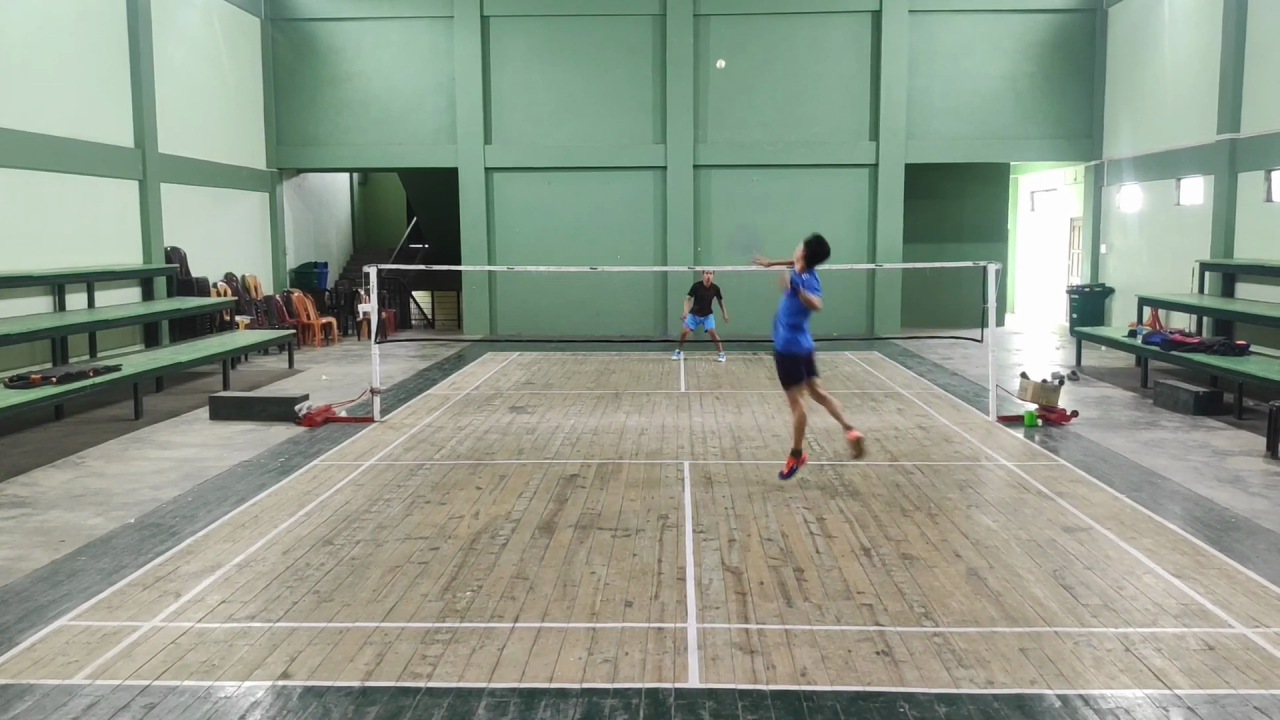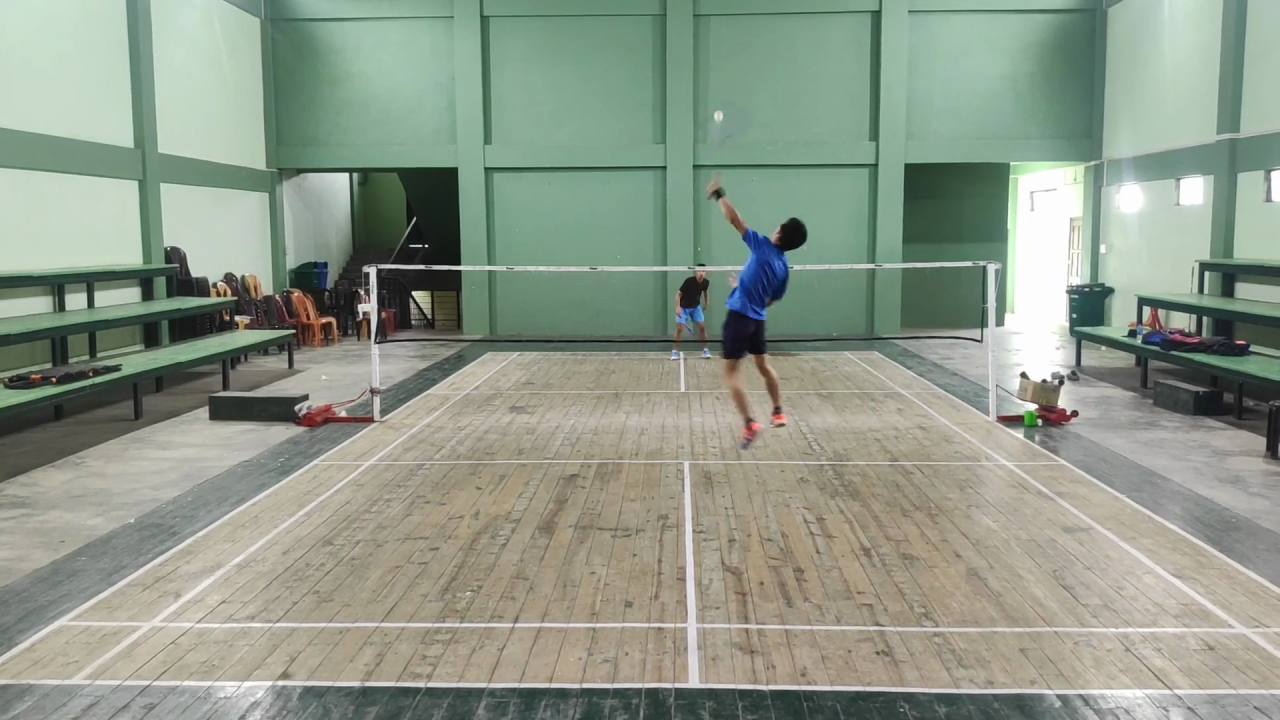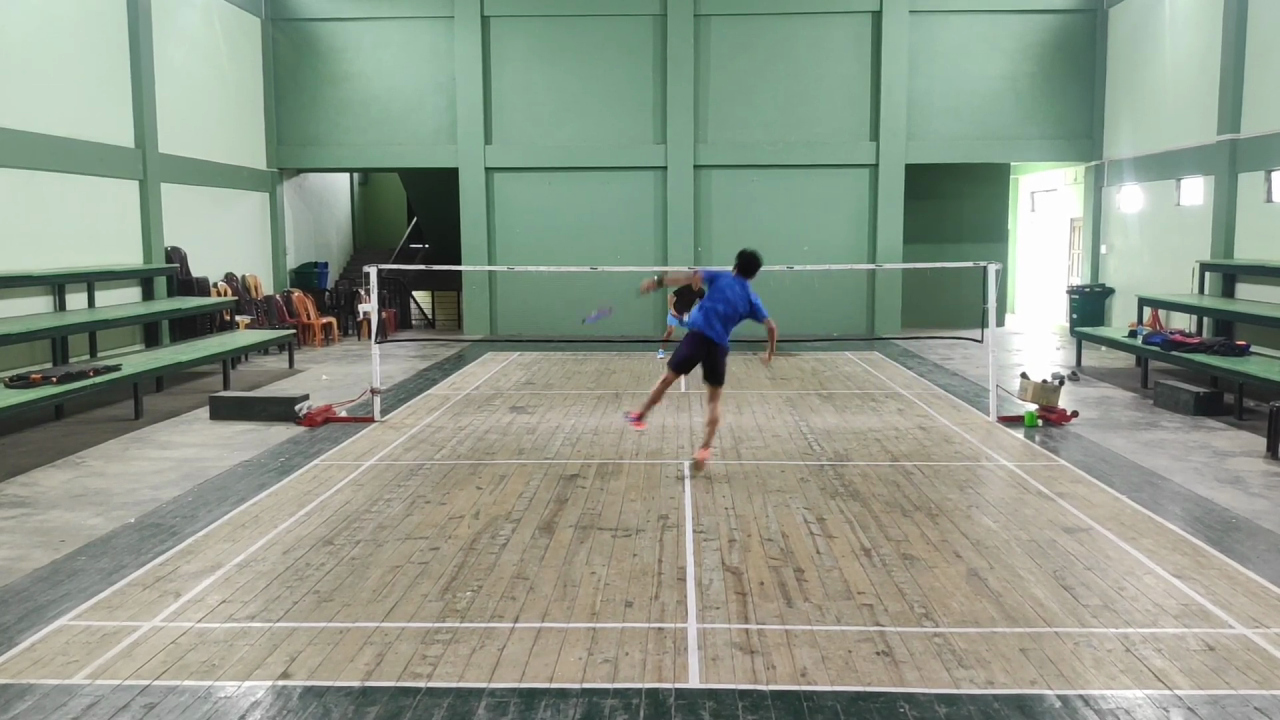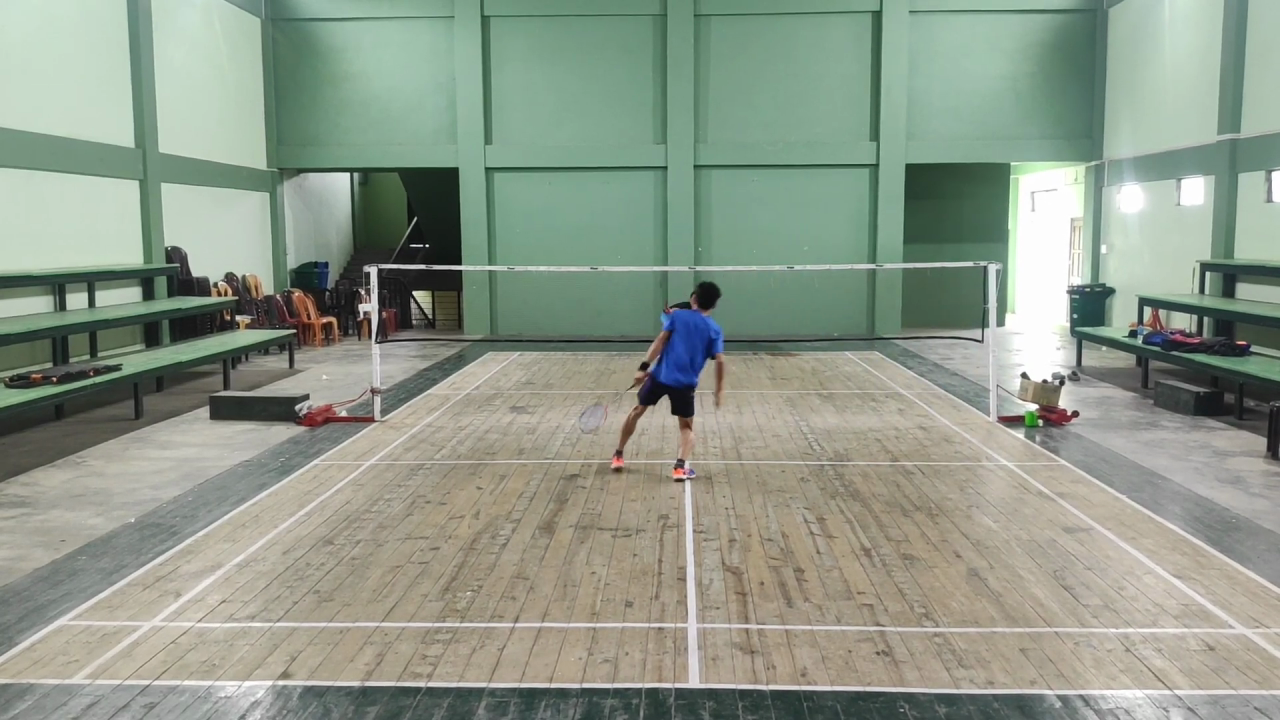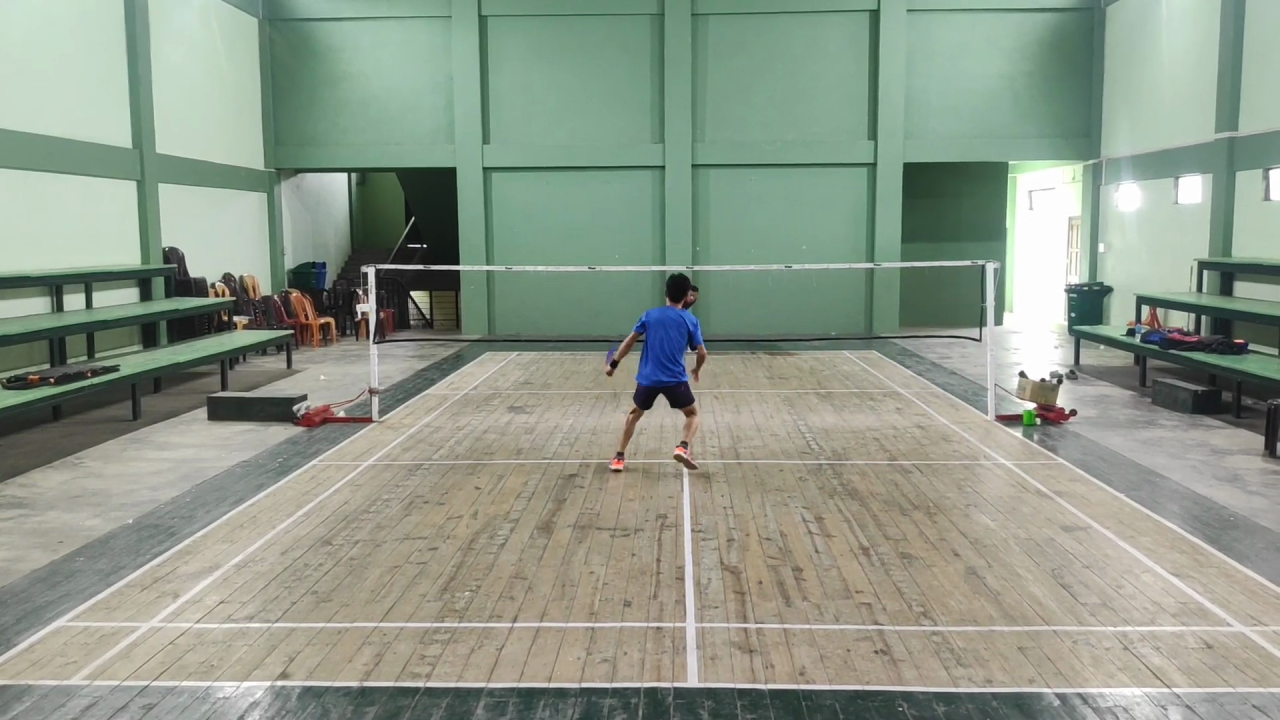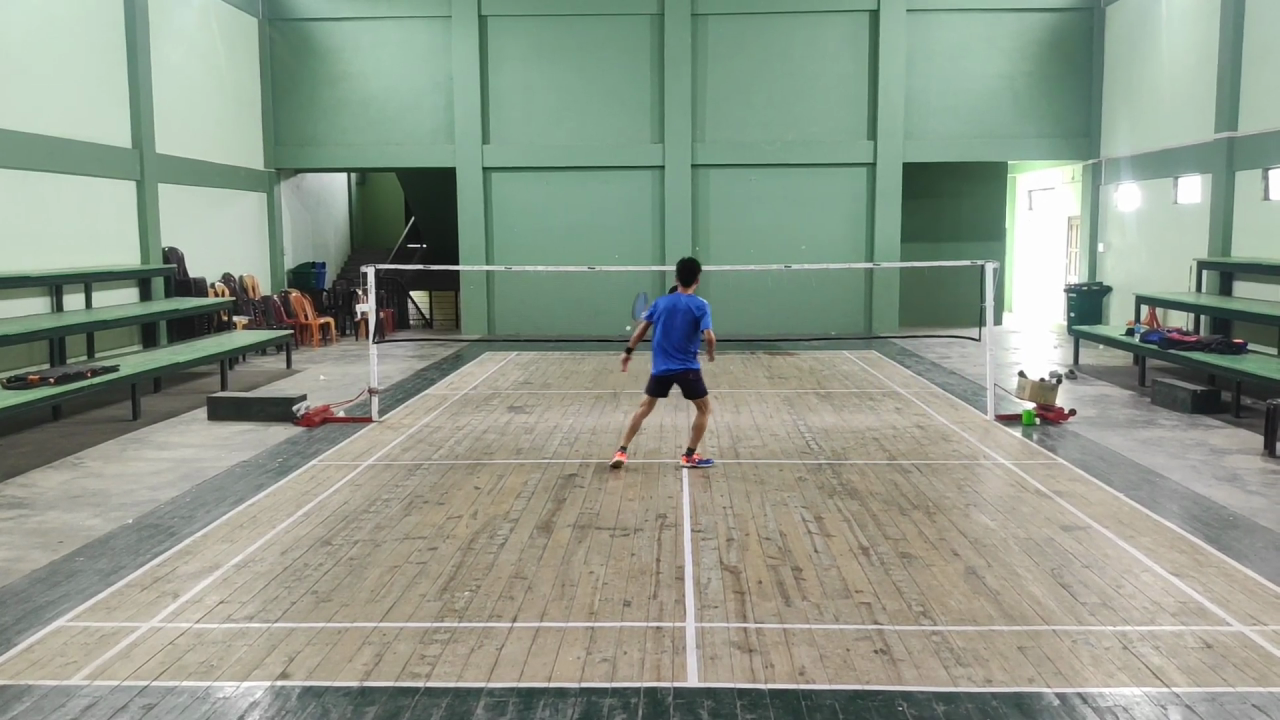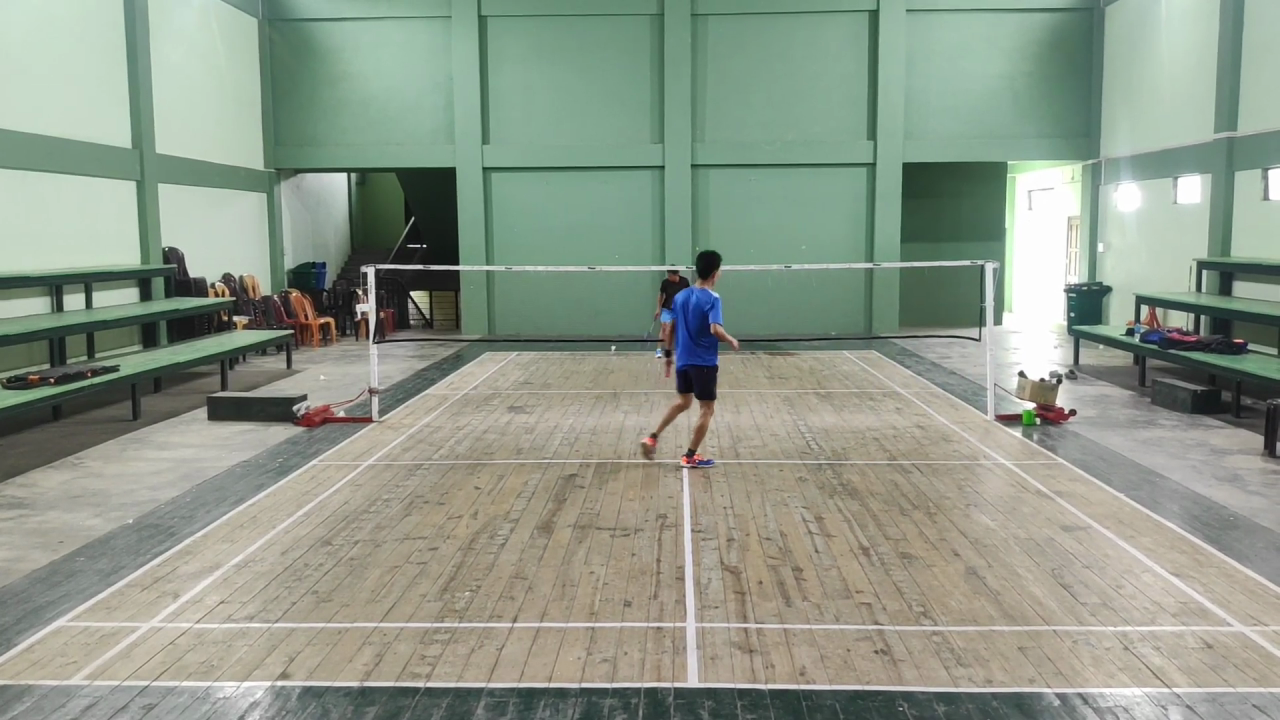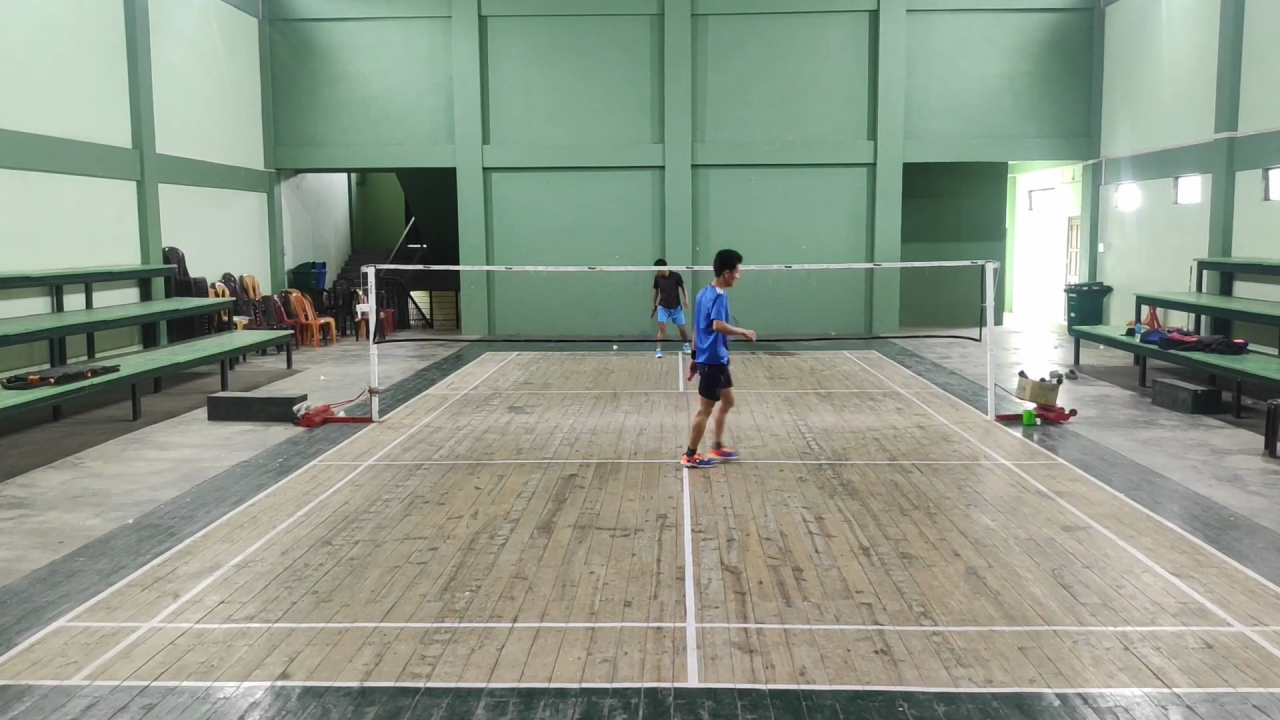
dt=0.2s
person 1, frame 1
left shoulder: (807, 281)
right shoulder: (802, 274)
left elbow: (816, 304)
left wrist: (796, 287)
right wrist: (773, 263)
left hip: (790, 348)
right hip: (802, 346)
left knee: (796, 402)
right knee: (818, 392)
left ankle: (796, 455)
right ankle: (850, 431)
person 1, frame 2
left shoulder: (765, 248)
right shoulder: (783, 269)
left elbow: (736, 221)
left wrist: (719, 195)
left hip: (740, 316)
right hip: (757, 318)
left knee: (731, 374)
right knee: (763, 366)
left ankle: (749, 424)
right ankle: (778, 412)
person 1, frame 3
left shoulder: (721, 278)
right shoulder: (752, 299)
left elbow: (691, 277)
right elbow: (770, 326)
left wrist: (659, 281)
right wrist: (771, 351)
left hip: (698, 338)
right hip: (719, 347)
left knee: (666, 380)
right knee: (714, 401)
left ankle: (640, 417)
right ankle: (705, 450)
person 1, frame 4
left shoulder: (678, 317)
right shoulder: (714, 330)
left elbow: (660, 341)
right elbow: (720, 362)
left wrist: (644, 367)
right wrist: (718, 390)
left hip: (661, 376)
right hip: (686, 384)
left knee: (636, 412)
right knee: (686, 428)
left ankle: (618, 456)
right ankle: (680, 466)
person 1, frame 5
left shoulder: (650, 315)
right shoulder: (691, 320)
left elbow: (630, 341)
right elbow: (702, 353)
left wrist: (613, 364)
right wrist: (696, 370)
left hip: (648, 378)
right hip: (675, 379)
left knee: (635, 414)
right knee: (692, 415)
left ankle: (619, 458)
right ankle: (683, 448)
person 1, frame 6
left shoulder: (661, 302)
right shoulder: (701, 306)
left elbow: (641, 330)
right elbow: (709, 337)
left wrist: (628, 352)
right wrist: (711, 352)
left hip: (661, 367)
right hip: (687, 368)
left knee: (645, 407)
right knee: (704, 409)
left ankle: (622, 452)
right ankle: (690, 455)
person 1, frame 7
left shoulder: (680, 296)
right shoulder: (712, 299)
left elbow: (670, 329)
right elbow: (715, 330)
left wrist: (668, 354)
right wrist: (731, 341)
left hip: (683, 361)
right hip: (704, 363)
left knee: (682, 402)
right knee: (707, 410)
left ankle: (652, 438)
right ankle: (690, 456)
person 1, frame 8
left shoulder: (703, 294)
right shoulder: (718, 296)
left elbow: (697, 328)
right elbow: (718, 326)
left wrist: (694, 357)
right wrist: (745, 332)
left hip: (704, 358)
right hip: (713, 360)
left knee: (727, 401)
right knee: (705, 408)
left ankle: (717, 447)
right ankle: (691, 455)
